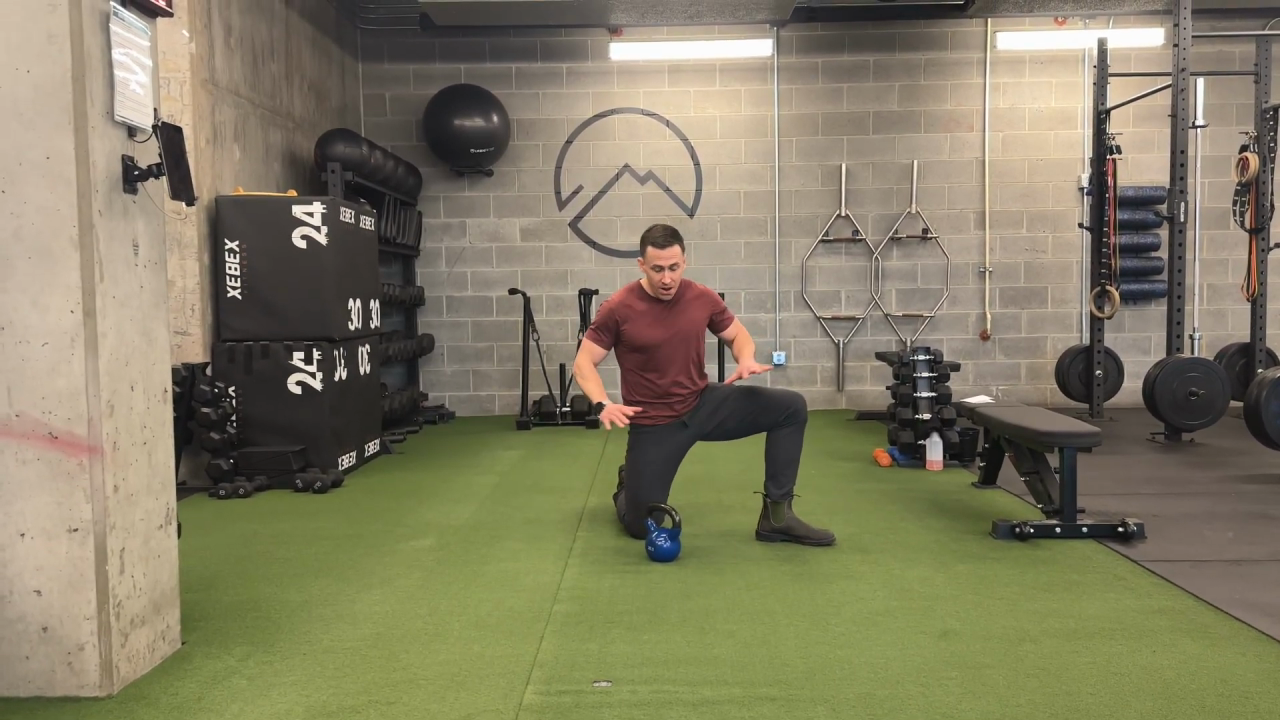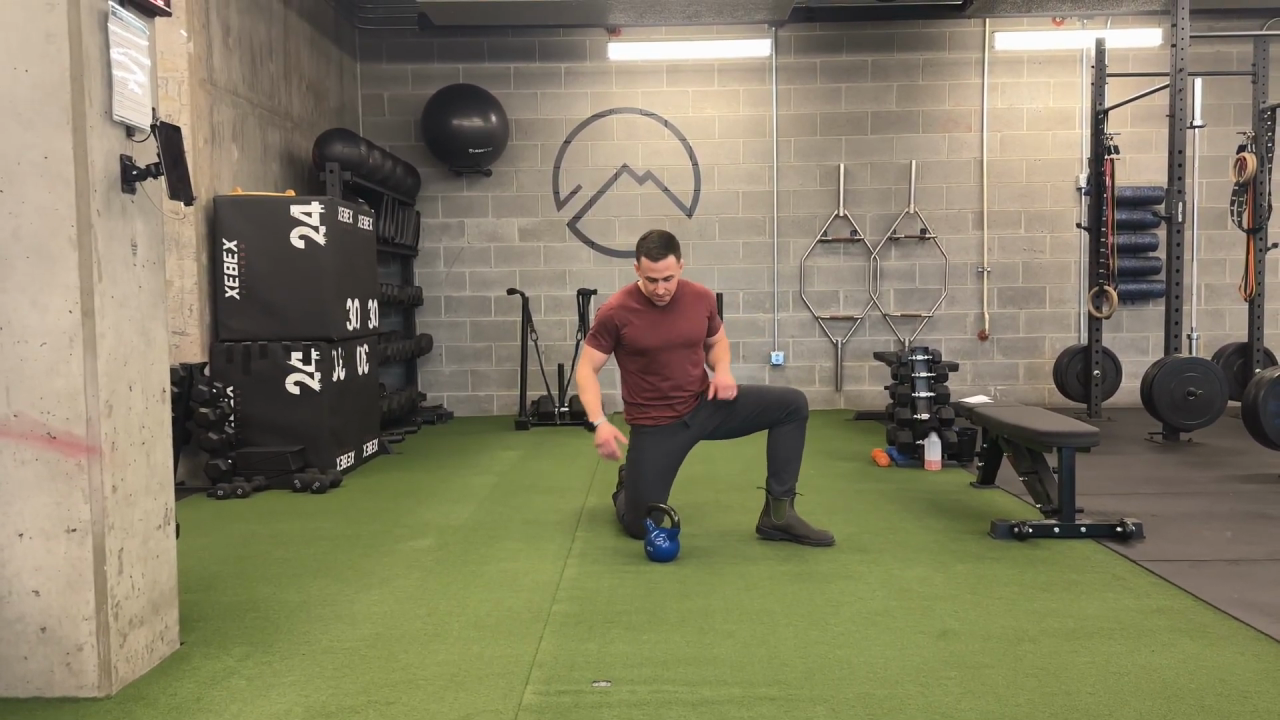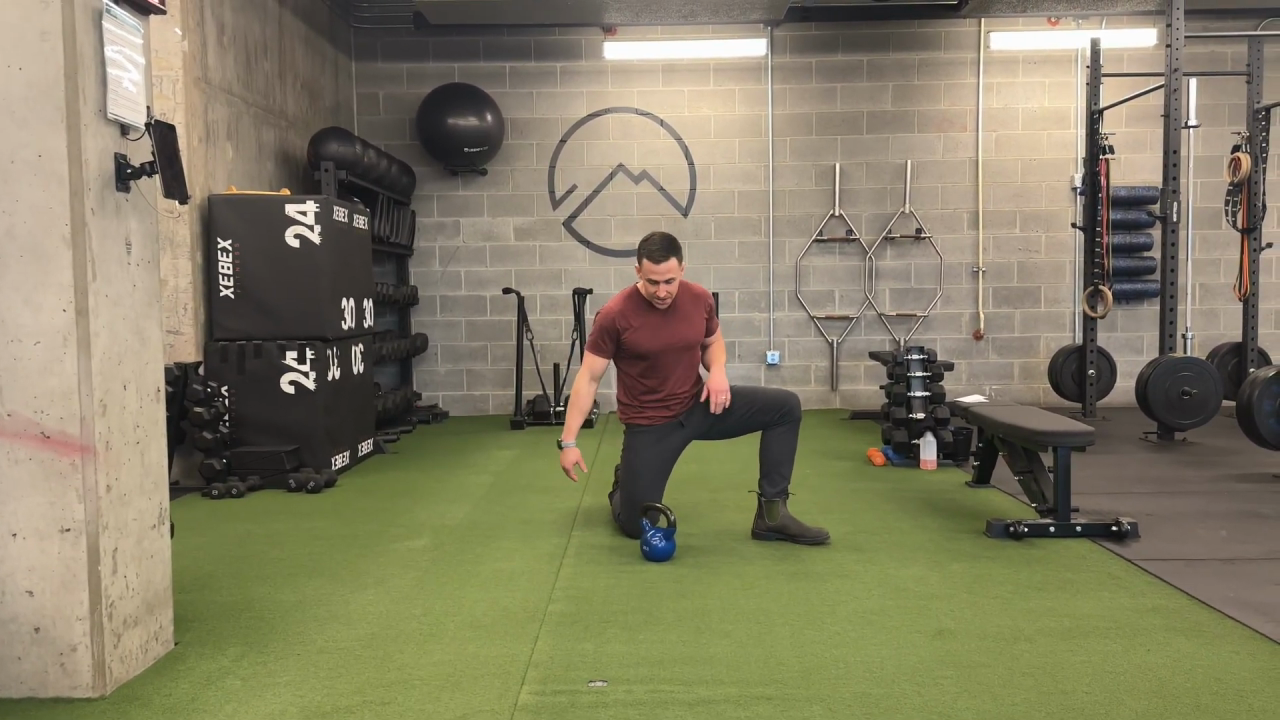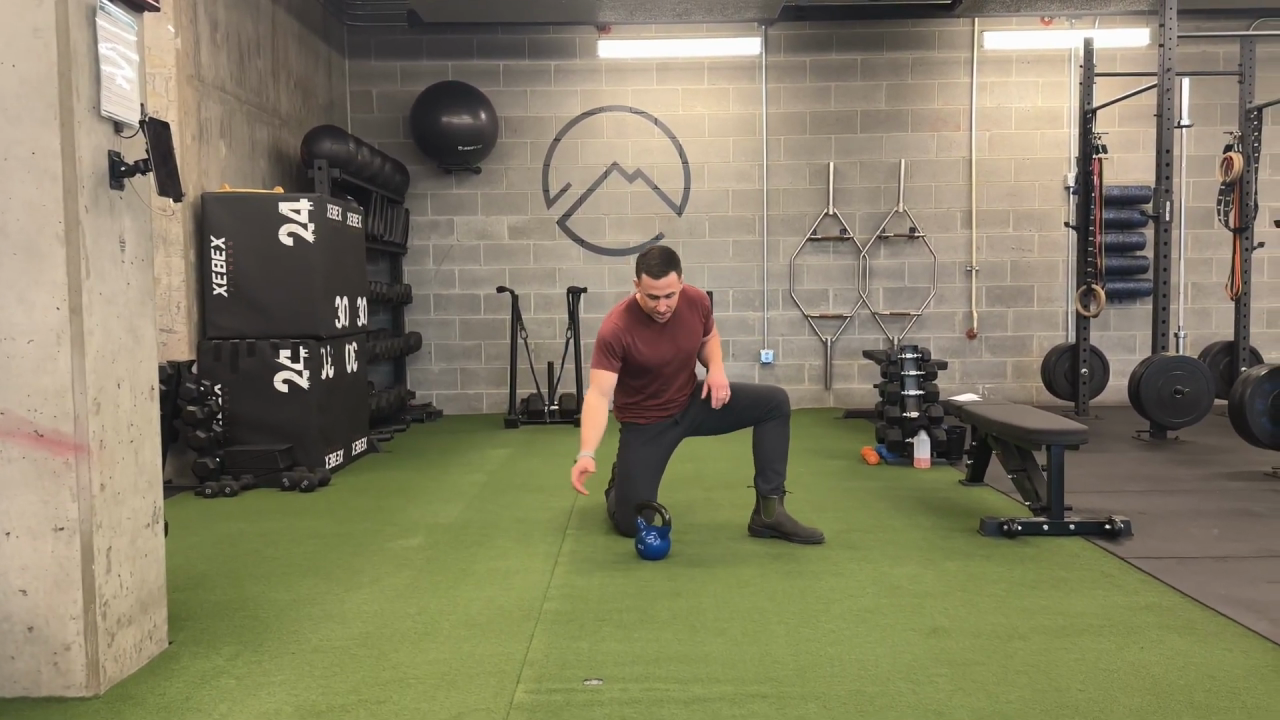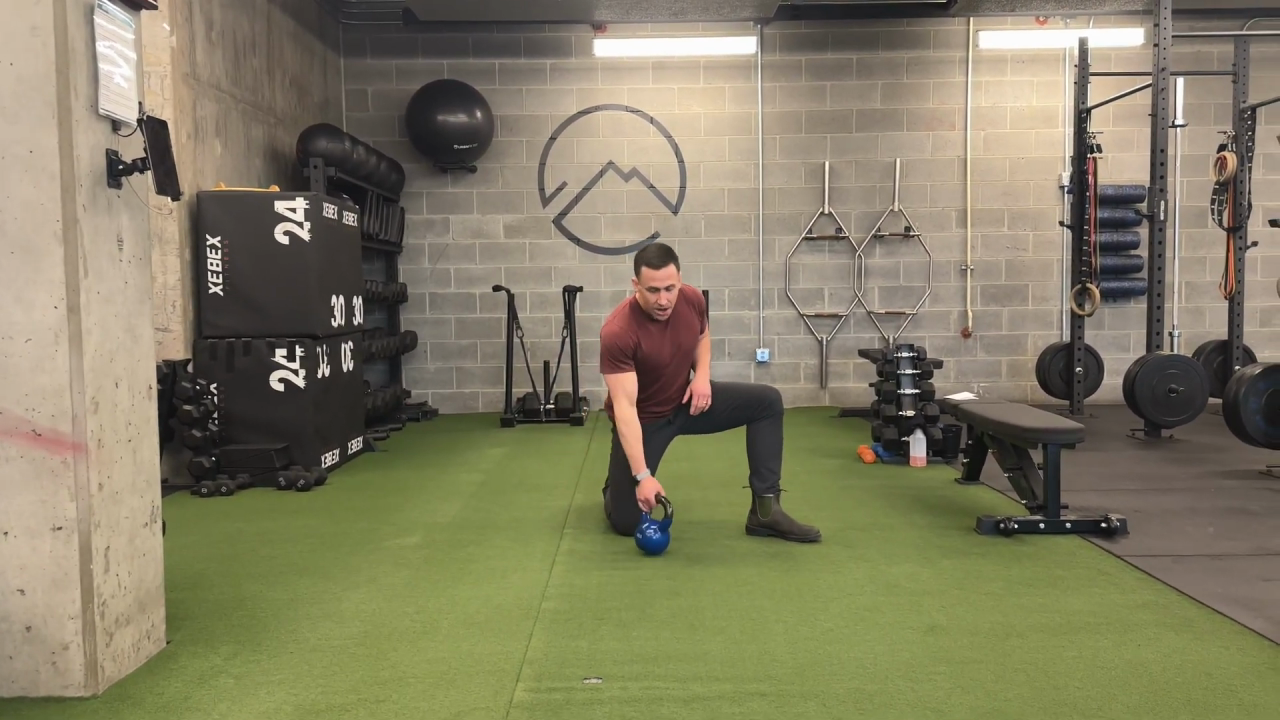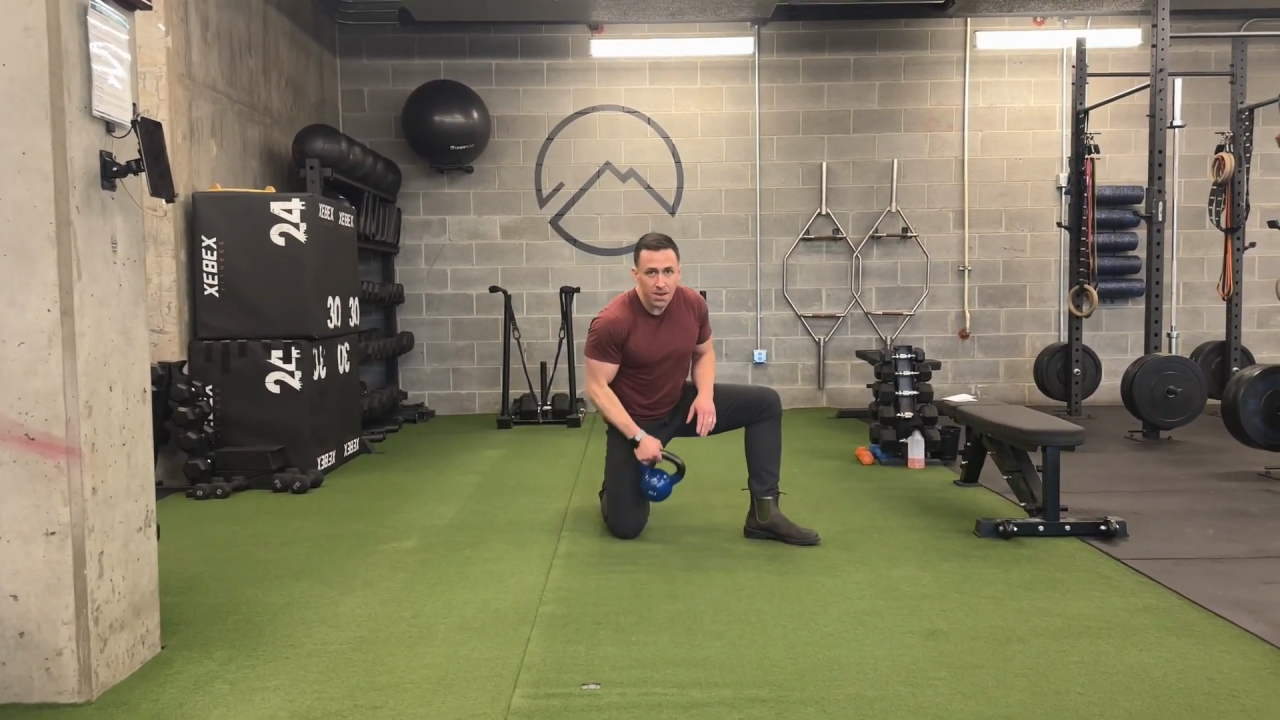
dt=0.3s
person 1, frame 1
left shoulder: (702, 297)
right shoulder: (617, 308)
left elbow: (737, 334)
right elbow: (584, 363)
left wrist: (747, 359)
right wrist: (603, 404)
left hip: (703, 404)
right hip: (654, 424)
left knee: (791, 407)
right knee: (641, 526)
left ankle: (776, 514)
right ankle: (627, 488)
person 1, frame 2
left shoulder: (700, 298)
right shoulder: (615, 312)
left elbow: (717, 343)
right elbow: (586, 370)
left wrist: (722, 369)
right wrist: (599, 422)
left hip: (704, 404)
right hip: (654, 424)
left knee: (792, 404)
right knee: (640, 525)
left ankle: (778, 512)
right ankle: (626, 488)
person 1, frame 3
left shoulder: (699, 298)
right shoulder: (614, 315)
right elbow: (588, 378)
left wrist: (716, 371)
right wrist: (568, 441)
left hip: (699, 404)
right hip: (649, 424)
left knee: (785, 406)
right knee: (636, 525)
left ankle: (772, 514)
right ankle: (624, 486)
person 1, frame 4
left shoulder: (697, 301)
right shoulder: (616, 329)
right elbow: (598, 395)
left wrist: (717, 368)
right wrist: (586, 455)
left hip: (693, 402)
right hip: (645, 422)
left knee: (774, 402)
right knee: (631, 523)
left ankle: (768, 511)
right ankle: (620, 484)
person 1, frame 5
left shoulder: (693, 300)
right shoulder: (618, 332)
right elbow: (625, 407)
left wrist: (702, 374)
right wrist: (643, 476)
left hip: (685, 402)
right hip: (643, 419)
left knee: (767, 401)
right knee: (628, 522)
left ankle: (765, 510)
right ankle: (618, 484)
person 1, frame 6
left shoulder: (693, 304)
right shoulder: (611, 321)
left elbow: (704, 352)
right elbow: (597, 388)
left wrist: (705, 395)
right wrist: (637, 437)
left hip: (681, 404)
right hip: (634, 421)
left knee: (765, 403)
right knee: (625, 525)
left ankle: (763, 512)
right ankle: (614, 487)
